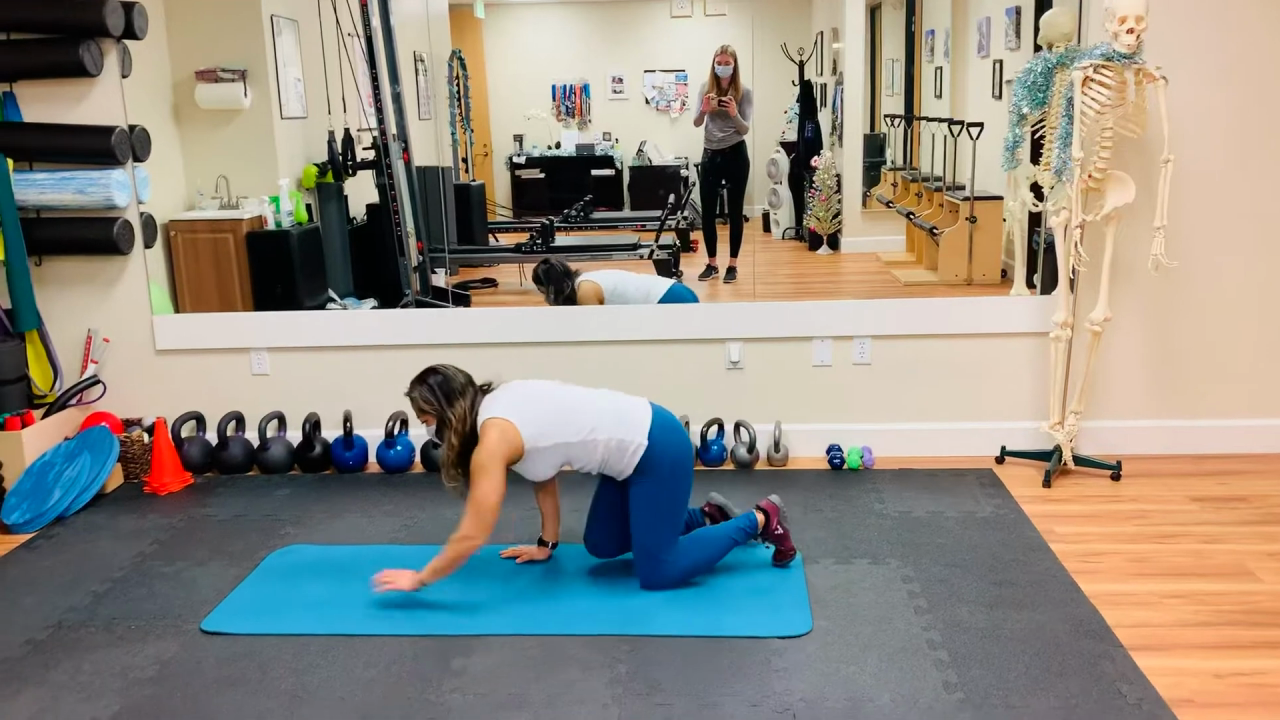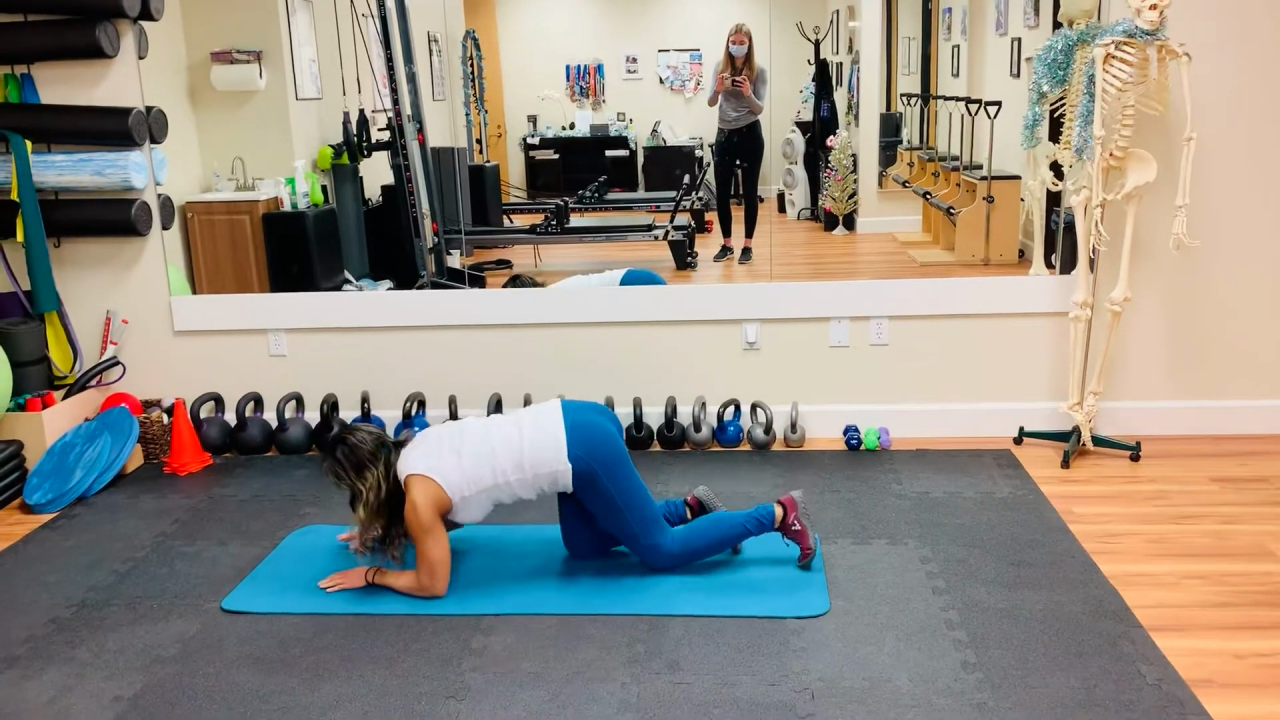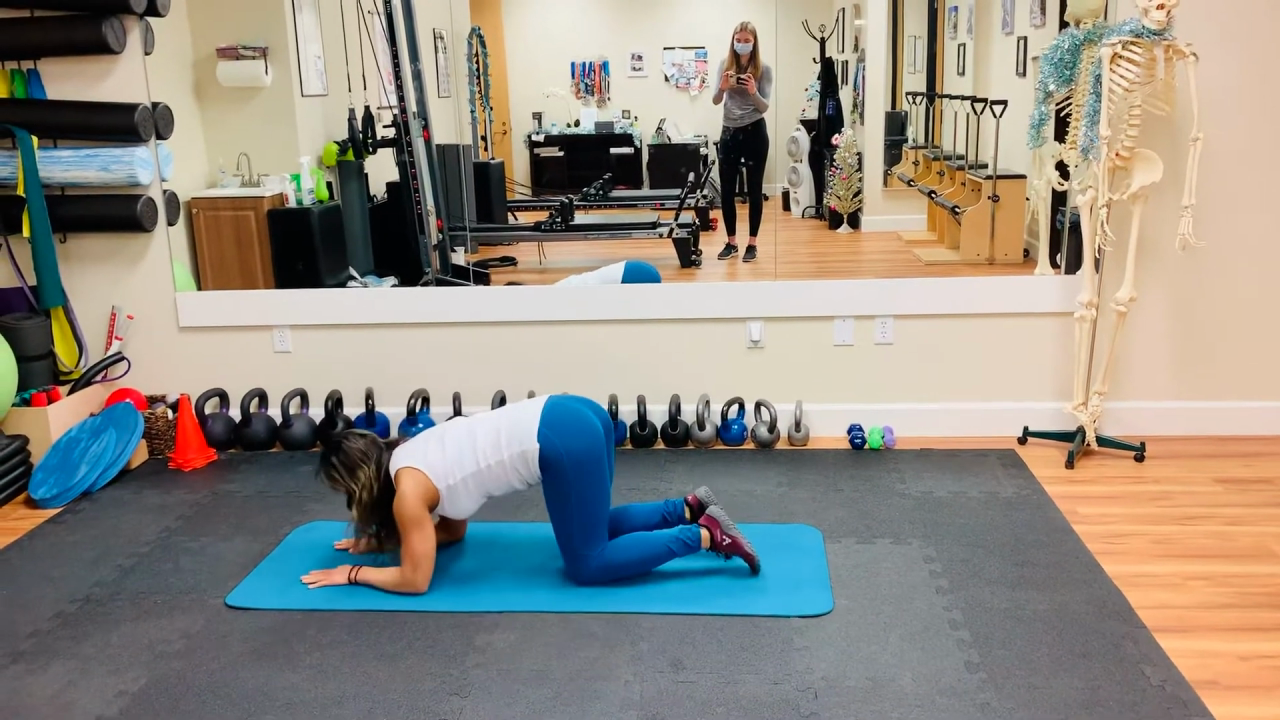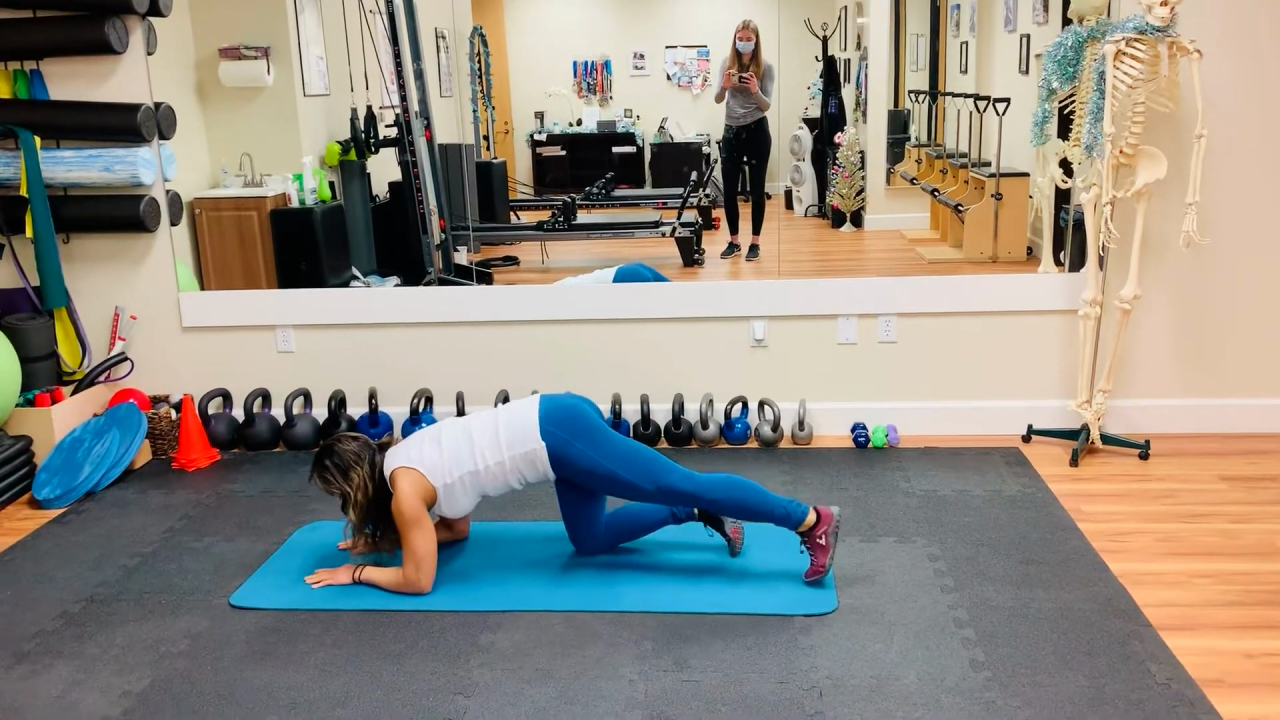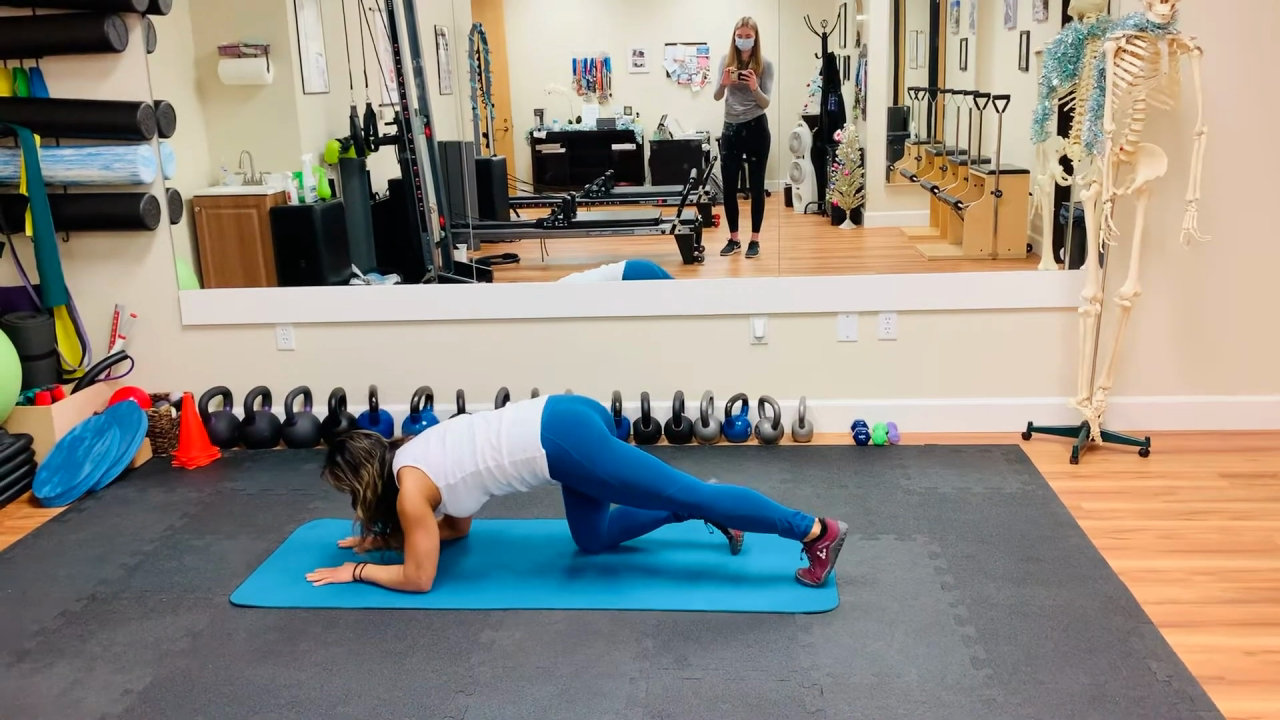
dt=1s
person 1, frame 1
left shoulder: (491, 439)
right shoulder: (498, 404)
left elbow: (472, 535)
right elbow: (543, 475)
left wrist: (418, 579)
right wrist: (547, 544)
left hip: (659, 449)
right hip: (642, 434)
left knee: (657, 573)
right knee: (599, 546)
left ankle: (759, 520)
right ankle: (706, 516)
person 1, frame 2
left shoulder: (417, 496)
right shoulder: (419, 442)
left elbow: (433, 585)
left wrist: (368, 575)
right wrist: (376, 533)
left hip: (582, 450)
right hip: (575, 418)
left knee: (660, 550)
right knee: (583, 546)
left ankle: (778, 514)
right ankle: (690, 507)
person 1, frame 3
left shoulder: (407, 490)
right shoulder: (411, 454)
left elbow: (415, 580)
right elbow: (451, 529)
left wrist: (351, 573)
right wrist: (382, 539)
left hip: (564, 441)
right hip: (574, 415)
left knee: (587, 565)
right knee: (591, 530)
left ankle: (704, 535)
right ankle: (689, 508)
person 1, frame 4
left shoulder: (403, 488)
right shoulder: (402, 454)
left elbow: (418, 580)
right elbow: (454, 527)
left wrist: (356, 572)
right wrist: (380, 537)
left hip: (558, 437)
right hip: (559, 419)
left knee: (680, 482)
right knee: (591, 540)
left ankle: (811, 521)
right ankle: (698, 512)
person 1, frame 5
left shoulder: (411, 487)
right shoulder: (410, 451)
left elbow: (418, 578)
right elbow: (454, 524)
left wrist: (357, 570)
right wrist: (384, 535)
left hip: (561, 440)
right hip: (568, 415)
left knee: (683, 493)
right knee: (594, 540)
left ankle: (816, 532)
right ankle: (701, 509)
person 2, frame 1
left shoulder: (744, 92)
right shoulder: (706, 88)
left elbow: (745, 129)
right elbow: (697, 124)
left wrist: (734, 114)
right wrist: (704, 110)
left hip: (735, 155)
right hip: (710, 154)
left knee: (734, 211)
right knee: (707, 212)
left ankle: (732, 265)
right ankle: (712, 264)
person 2, frame 2
left shoulder: (758, 71)
right shoulder: (720, 67)
left elbow: (759, 109)
right elbow: (711, 103)
left wrist: (748, 94)
right wrist: (717, 89)
left hip: (749, 134)
right hip: (724, 134)
left knee: (749, 192)
right knee: (722, 192)
left ankle: (747, 246)
right ankle: (727, 244)
person 2, frame 3
left shoulder: (764, 69)
right shoulder: (725, 65)
left elbow: (765, 107)
right elbow: (716, 101)
left wrist: (753, 92)
right wrist: (722, 87)
left hip: (754, 132)
right hip: (729, 132)
left knee: (754, 190)
right knee: (727, 190)
left ankle: (752, 244)
right ankle: (731, 242)
person 2, frame 4
left shoulder: (765, 67)
right shoulder: (727, 63)
left elbow: (767, 105)
right elbow: (718, 100)
left wrist: (755, 90)
right wrist: (724, 86)
left hip: (757, 131)
right hip: (731, 131)
left knee: (756, 189)
right knee: (729, 189)
left ankle: (755, 242)
right ankle: (734, 241)
person 2, frame 5
left shoulder: (765, 64)
right shoulder: (726, 61)
left elbow: (766, 103)
right elbow: (717, 97)
left wrist: (754, 87)
right wrist: (724, 83)
left hip: (756, 128)
right hip: (731, 128)
left knee: (756, 186)
right knee: (729, 187)
left ankle: (754, 240)
right ankle: (734, 239)
